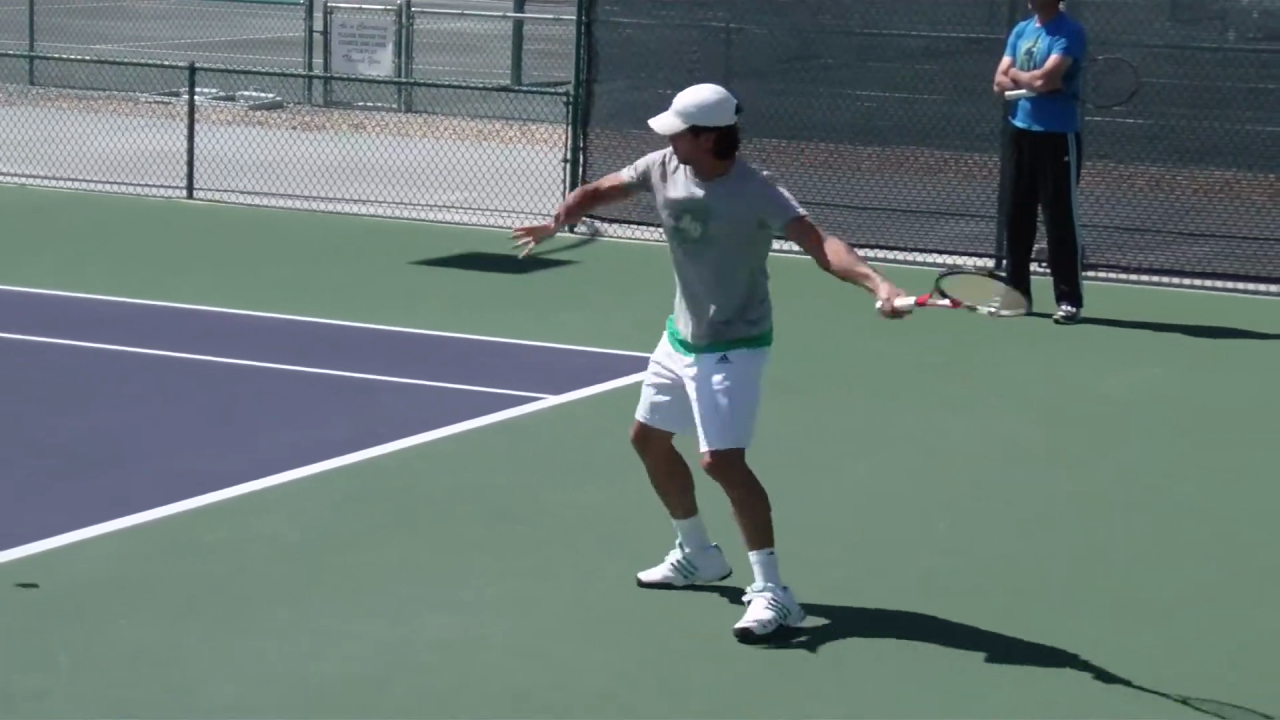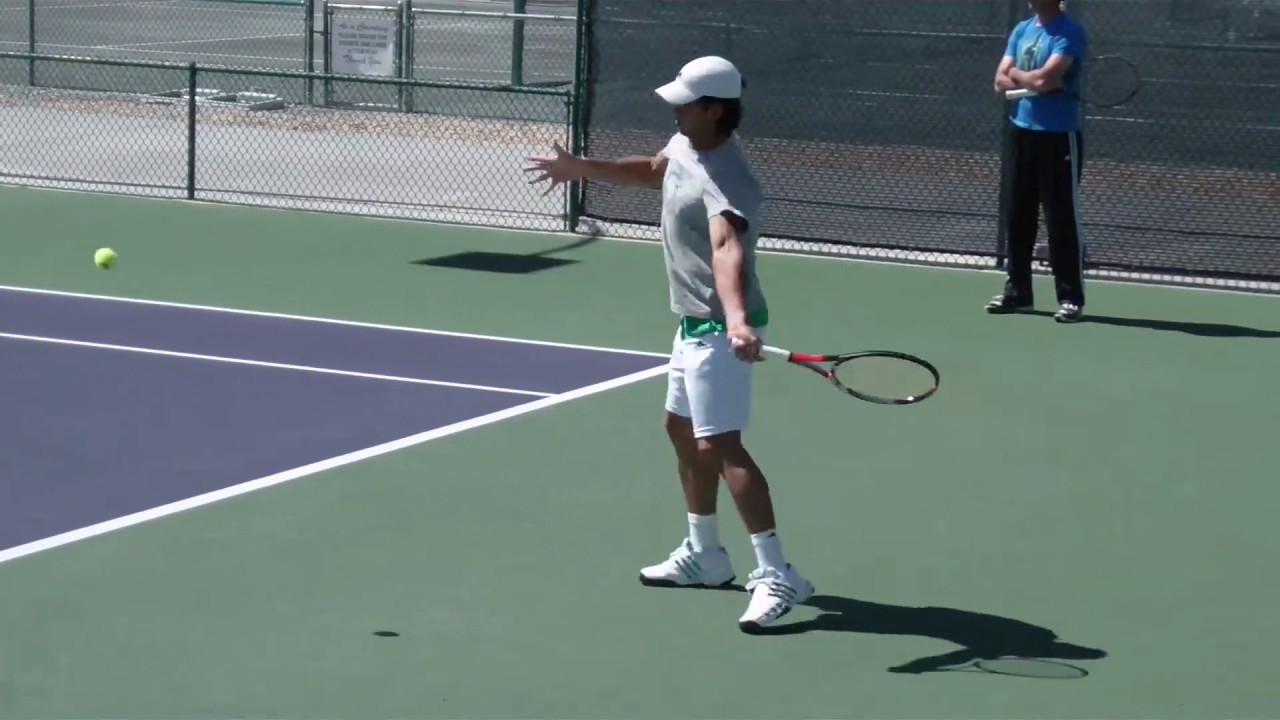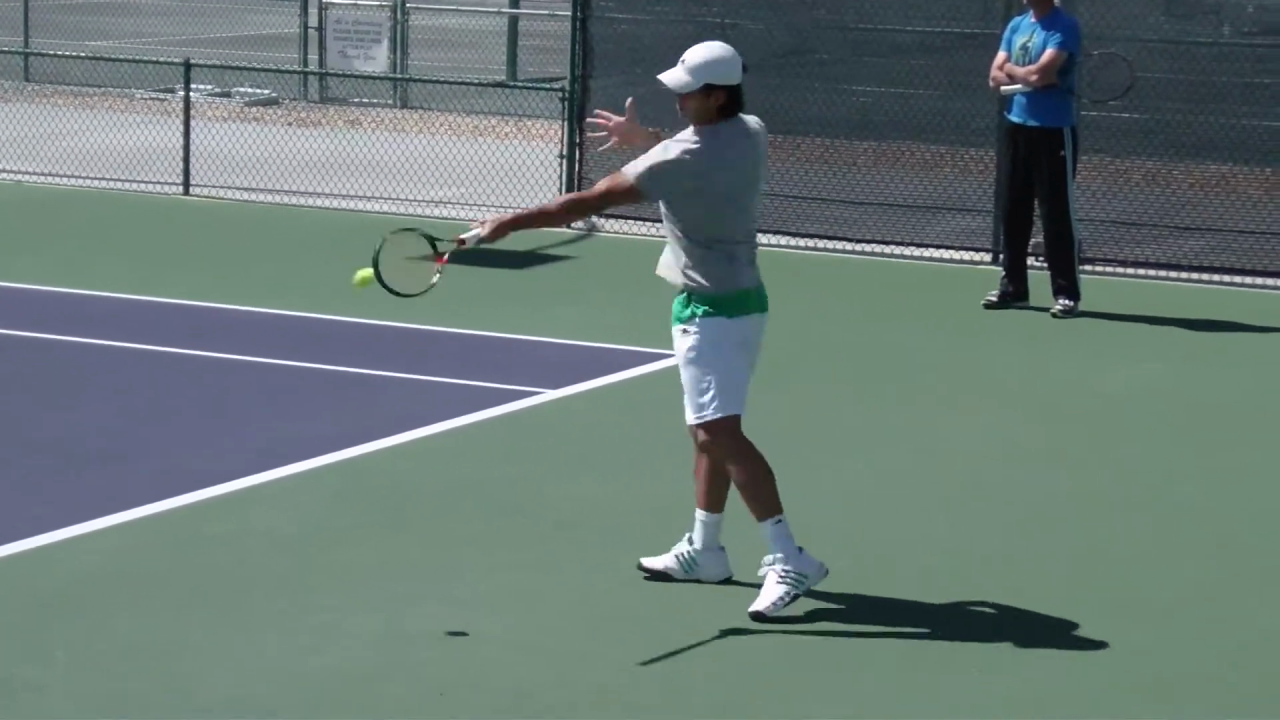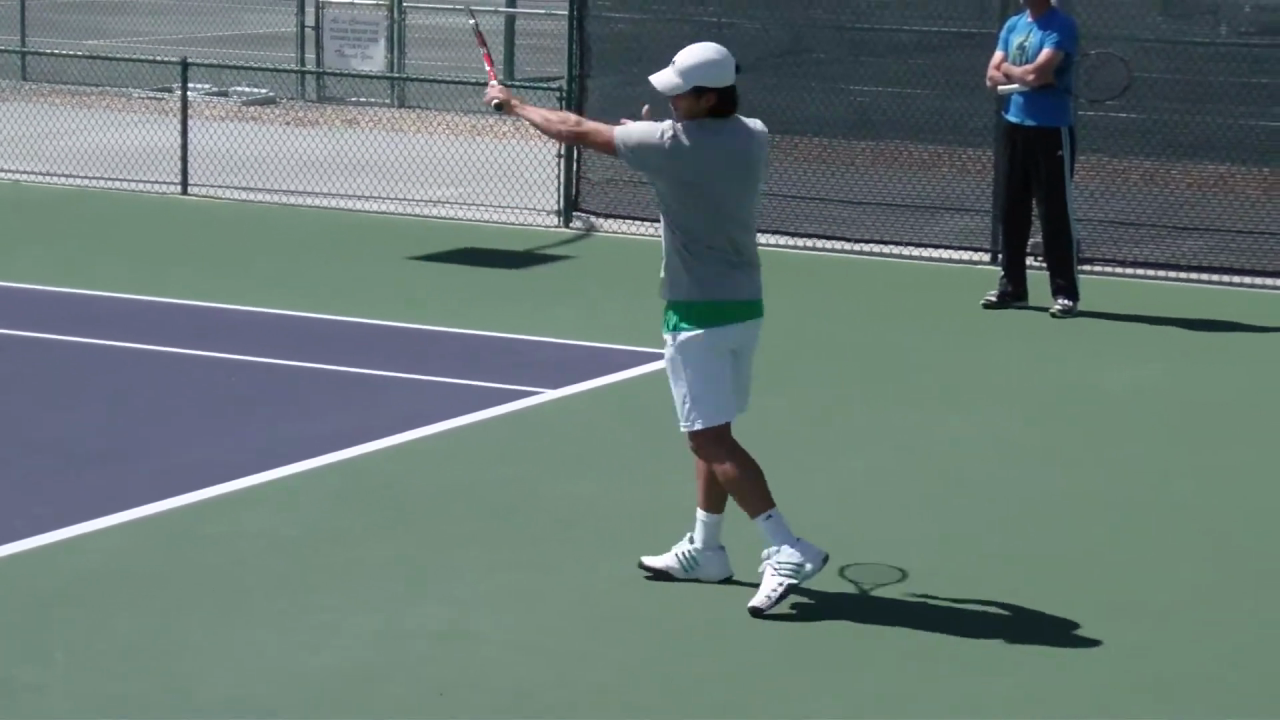
dt=0.1s
person 1, frame 1
left shoulder: (759, 193)
right shoulder: (665, 166)
left elbow: (822, 244)
right elbow: (597, 190)
left wrist: (877, 282)
right wrist: (556, 220)
left hip: (732, 347)
right hip: (681, 338)
left knee: (722, 460)
right knee: (648, 439)
left ankle: (771, 592)
right ankle: (697, 553)
person 1, frame 2
left shoulder: (723, 179)
right shoulder: (686, 144)
left elbow: (730, 248)
right elbow: (650, 168)
left wrist: (738, 319)
right wrist: (578, 168)
left hip: (717, 326)
right hip: (696, 323)
left knee: (720, 445)
right knee: (683, 431)
left ankle: (777, 577)
right ankle: (703, 553)
person 1, frame 3
left shoulder: (687, 156)
right shoulder: (751, 131)
left elbow: (596, 199)
left wrist: (514, 221)
right wrist: (634, 134)
left hip: (714, 310)
right hip: (740, 301)
left knee: (721, 435)
right knee: (711, 430)
left ankle: (788, 561)
right ankle: (704, 549)
person 1, frame 4
left shoulder: (669, 141)
right shoulder: (755, 136)
left elbow: (577, 130)
left wrist: (512, 103)
left hip: (701, 314)
right hip: (746, 305)
left knee: (712, 439)
right knee: (709, 430)
left ankle: (788, 551)
right ankle: (703, 548)
person 2, frame 1
left shoulder: (1070, 32)
right shoulder: (1020, 30)
left elbow: (1043, 79)
right elbow: (1000, 82)
left wrist: (1015, 74)
right wrist: (1030, 82)
left hip: (1057, 137)
right hip: (1021, 132)
left knee: (1060, 220)
right knee: (1016, 216)
left ankle: (1069, 298)
right ankle: (1016, 290)
person 2, frame 2
left shoulder: (1070, 31)
right shoulder: (1021, 30)
left elbow: (1044, 79)
right elbow: (1001, 81)
left wrist: (1017, 74)
right wrist: (1032, 80)
left hip: (1058, 136)
right hip: (1022, 132)
left knee: (1062, 219)
right knee: (1017, 216)
left ankle: (1070, 297)
right ankle: (1017, 290)
person 2, frame 3
left shoulder: (1064, 26)
left elbow: (1039, 74)
right elbow: (995, 76)
left wrist: (1011, 69)
right wrist: (1026, 76)
left hip: (1053, 132)
right hip: (1016, 127)
left knee: (1057, 214)
right knee: (1013, 211)
left ankle: (1066, 292)
right ankle: (1012, 286)
person 2, frame 4
left shoulder: (1061, 26)
left elbow: (1035, 73)
right elbow: (992, 77)
left wrist: (1008, 68)
right wrist: (1023, 75)
left hip: (1050, 131)
right hip: (1013, 126)
left knee: (1055, 214)
right knee: (1011, 210)
left ankle: (1065, 292)
right ankle: (1012, 286)
